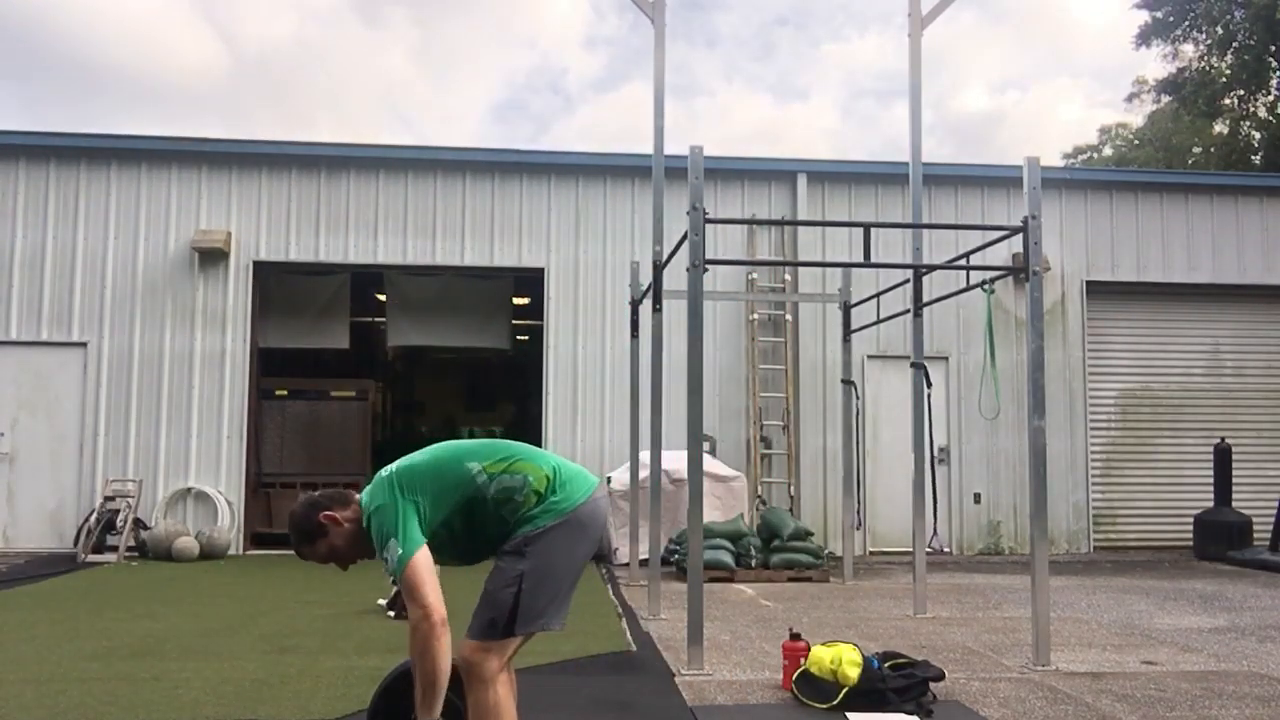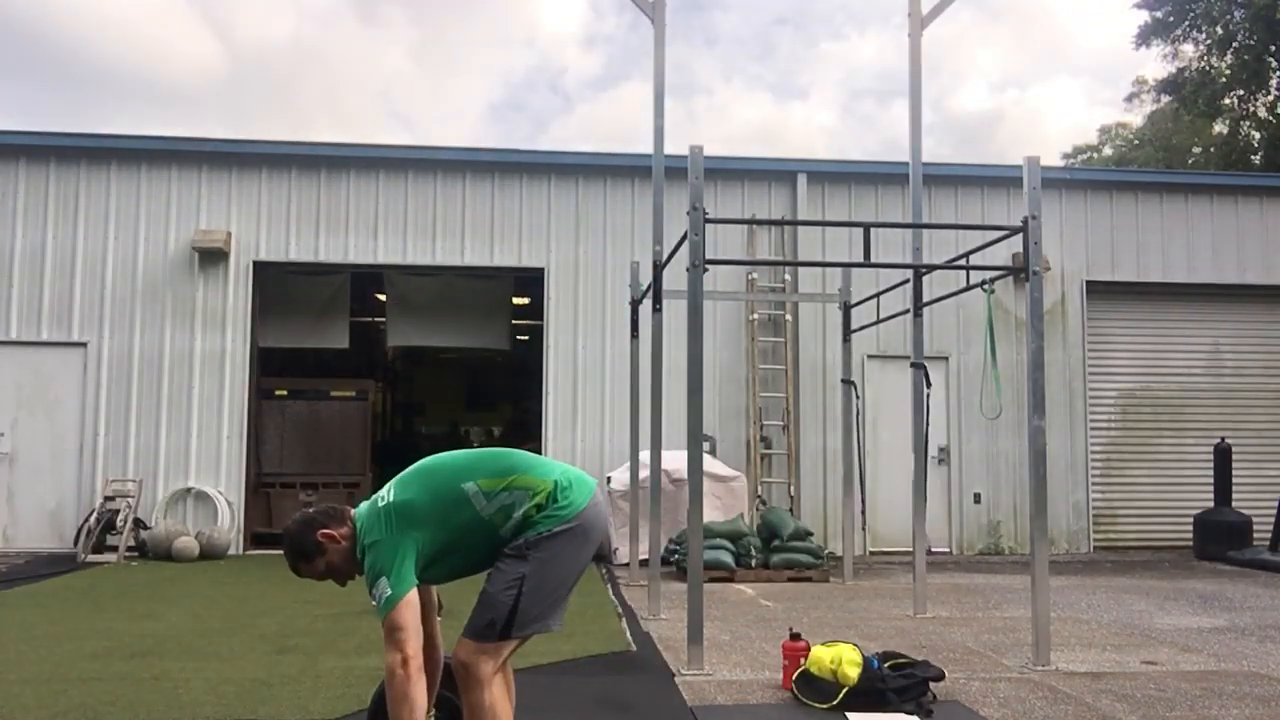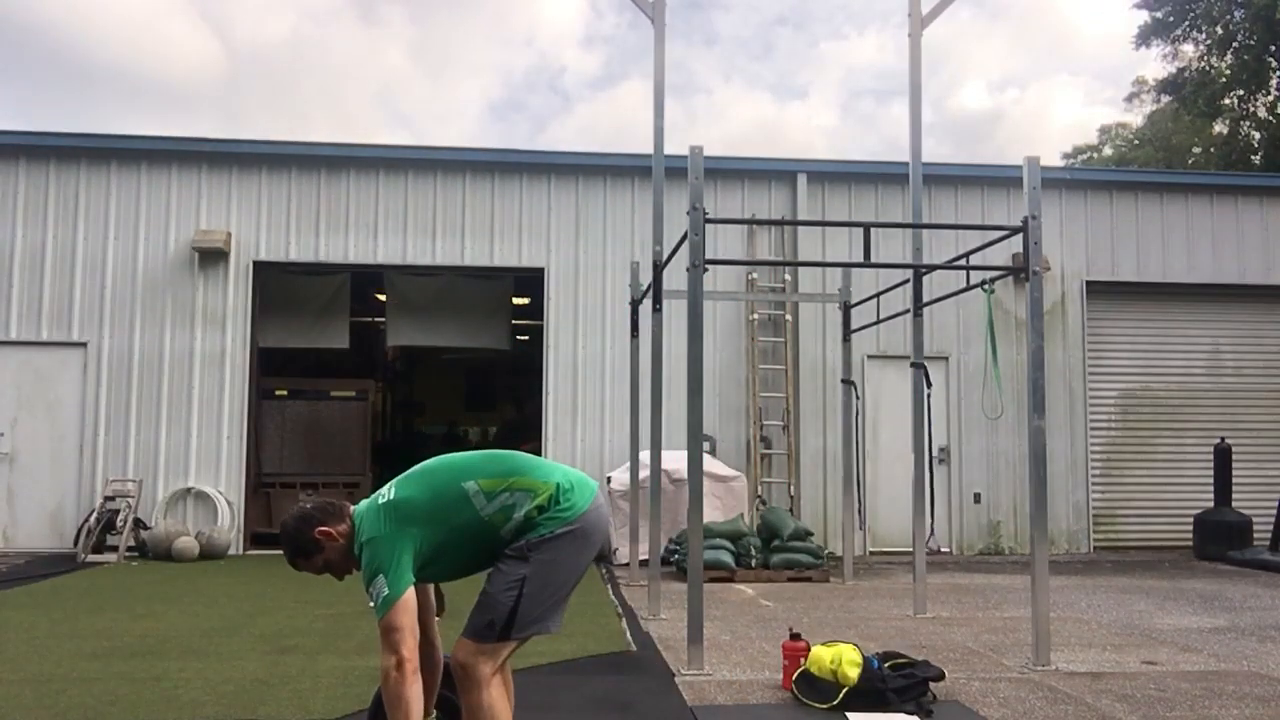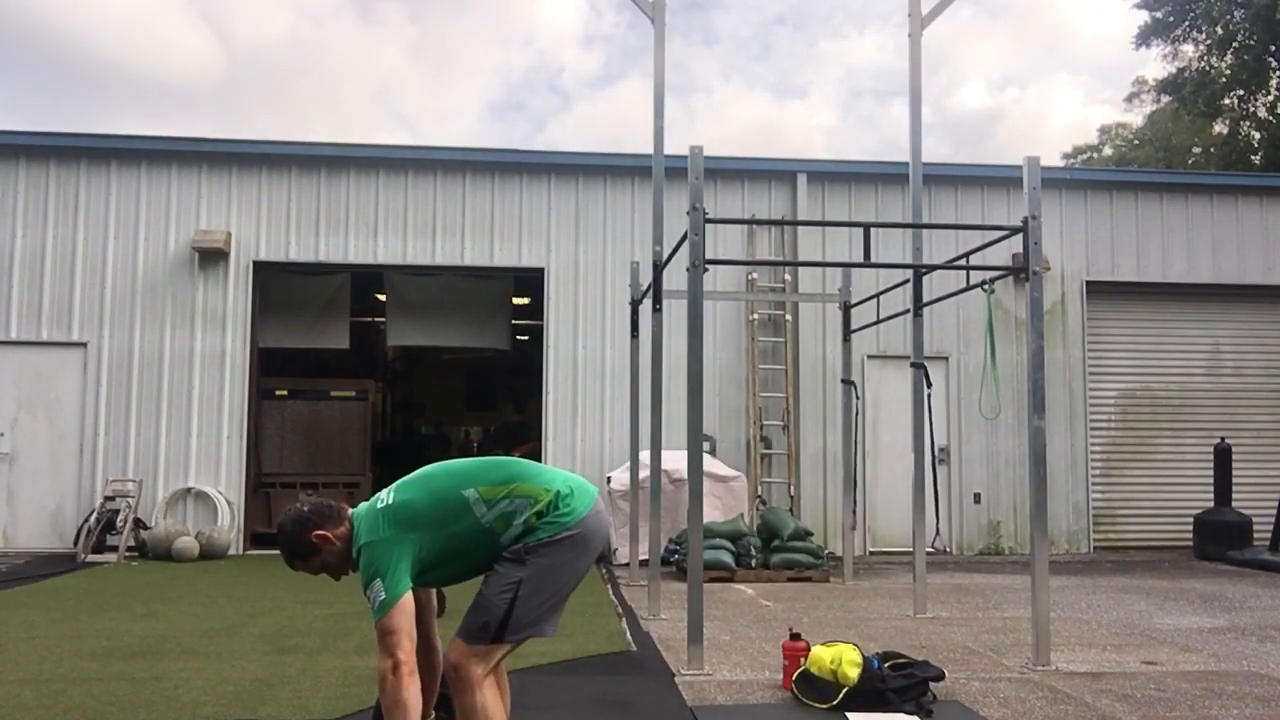
dt=0.5s
person 1, frame 1
left shoulder: (384, 507)
left elbow: (431, 618)
right elbow: (425, 620)
left hip: (562, 509)
right hip: (575, 504)
left knee: (481, 659)
right knee: (492, 653)
person 1, frame 2
left shoulder: (383, 539)
right shoulder: (392, 519)
left elbow: (404, 661)
right elbow: (424, 643)
left hip: (562, 513)
right hip: (574, 503)
left knee: (475, 662)
right knee: (489, 653)
person 1, frame 3
left shoulder: (381, 537)
right shoulder: (394, 520)
left elbow: (401, 661)
right elbow: (423, 642)
left hip: (564, 516)
right hip: (575, 507)
left knee: (473, 662)
right knee: (488, 653)
person 1, frame 4
left shoulder: (379, 542)
right shoulder: (391, 522)
left elbow: (399, 664)
right elbow: (424, 645)
left hip: (563, 522)
right hip: (576, 509)
left knee: (466, 664)
right knee: (482, 653)
